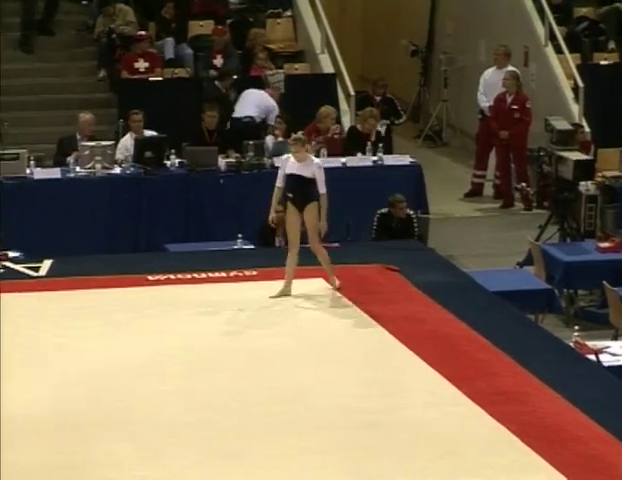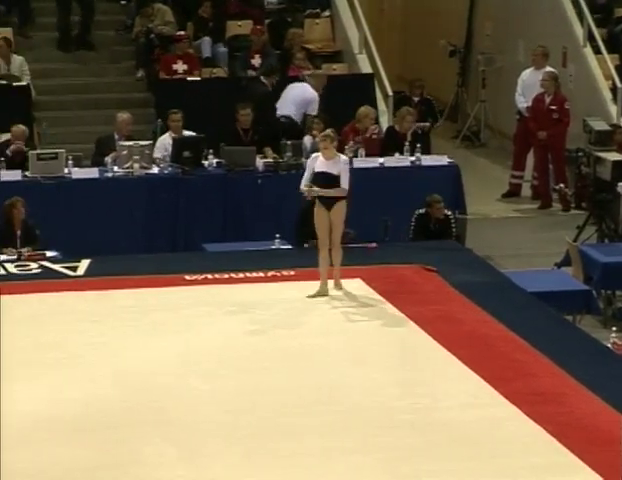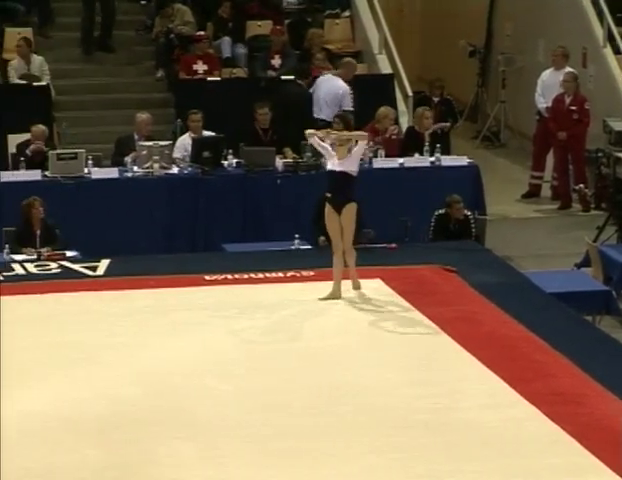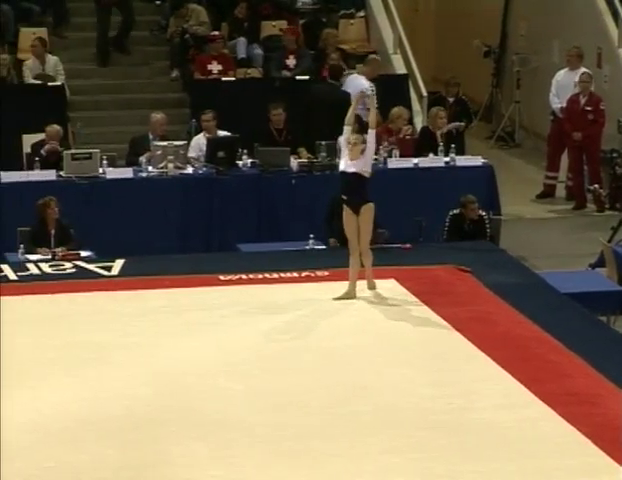
dt=0.4s
person 1, frame 1
left shoulder: (315, 164)
right shoulder: (285, 160)
left elbow: (322, 192)
right elbow: (279, 186)
left wrist: (323, 219)
right wrist: (273, 210)
left hip: (309, 205)
right hip: (292, 205)
left knee: (315, 244)
right knee: (293, 246)
left ankle: (332, 276)
right ankle: (286, 286)
person 1, frame 2
left shoulder: (342, 161)
right shoulder: (314, 159)
left elbow: (344, 190)
right elbow: (304, 184)
left wrist: (322, 191)
right wrist: (306, 190)
left hip: (337, 203)
right hip: (320, 203)
left knee: (335, 243)
right knee: (323, 244)
left ankle: (336, 277)
right ankle: (323, 286)
person 1, frame 3
left shoulder: (354, 156)
right shoulder: (329, 155)
left elbow: (364, 136)
right elbow: (308, 135)
left wrist: (341, 135)
right wrist: (321, 134)
left hip: (347, 204)
right hip: (331, 205)
left knee: (347, 245)
right knee: (336, 247)
left ankle: (354, 277)
right ankle: (336, 288)
person 1, frame 4
left shoulder: (366, 158)
right shoulder: (344, 155)
left elbow: (372, 128)
right elbow: (347, 125)
left wrist: (371, 104)
right wrist: (355, 103)
left hip: (364, 206)
right hip: (348, 207)
left knee: (364, 246)
right knee: (353, 248)
left ankle: (369, 277)
right ankle: (351, 288)
person 2, frame 1
left shoulder: (513, 73)
right shoulder: (487, 73)
right elbow: (480, 93)
right wrist: (487, 106)
right hip: (487, 115)
right knee: (481, 151)
right ankle: (477, 186)
person 2, frame 2
right shoulder: (525, 74)
right elbow: (518, 93)
right wrist: (525, 107)
right hip: (524, 116)
right knee: (518, 151)
left ankle: (537, 188)
right ankle: (515, 187)
person 2, frame 3
right shoulder: (545, 74)
right elbow: (538, 94)
right wrist: (545, 108)
right hip: (544, 116)
right knee: (538, 152)
left ankle: (557, 188)
right ankle: (534, 187)
person 2, frame 4
right shoulder: (560, 74)
right elbow: (552, 94)
right wrist: (559, 108)
right hip: (558, 116)
right knee: (552, 152)
left ankle: (572, 188)
right ankle: (549, 187)
person 3, frame 1
left shoulder: (523, 99)
right shoulder: (499, 98)
left elbow: (526, 122)
right elbow: (493, 118)
left wrist: (510, 133)
right wrist: (498, 131)
left hip: (517, 140)
right hip: (500, 139)
left knee: (521, 168)
right knee: (503, 169)
left ankle: (526, 200)
right ankle: (507, 199)
person 3, frame 2
left shoulder: (561, 100)
right shoulder: (537, 99)
left elbow: (565, 122)
right elbow: (531, 119)
left wrist: (548, 133)
right wrist: (537, 132)
left hip: (556, 140)
right hip: (539, 140)
left knee: (559, 169)
right knee: (541, 169)
left ankle: (565, 201)
right ankle: (545, 200)
person 3, frame 3
left shoulder: (581, 100)
right shoulder: (557, 99)
left elbow: (585, 123)
right elbow: (551, 119)
left wrist: (568, 134)
right wrist: (557, 132)
left hip: (576, 141)
right hip: (559, 140)
left knee: (579, 170)
right knee: (561, 170)
left ankle: (585, 202)
right ankle: (565, 200)
person 3, frame 4
left shoulder: (597, 100)
right shoulder: (572, 99)
left elbow: (600, 123)
right elbow: (566, 119)
left wrist: (583, 134)
right wrist: (572, 133)
left hip: (591, 141)
right hip: (573, 141)
left knee: (594, 170)
right knee: (576, 170)
left ankle: (599, 202)
right ankle: (580, 200)
